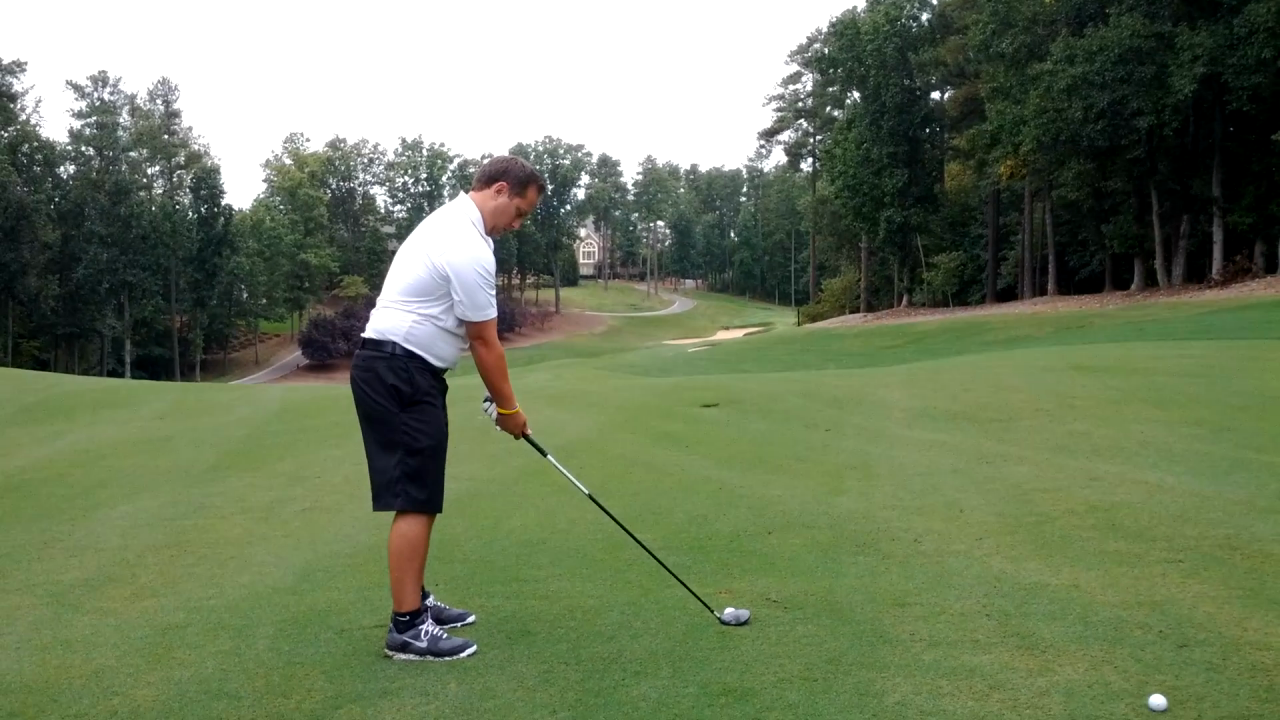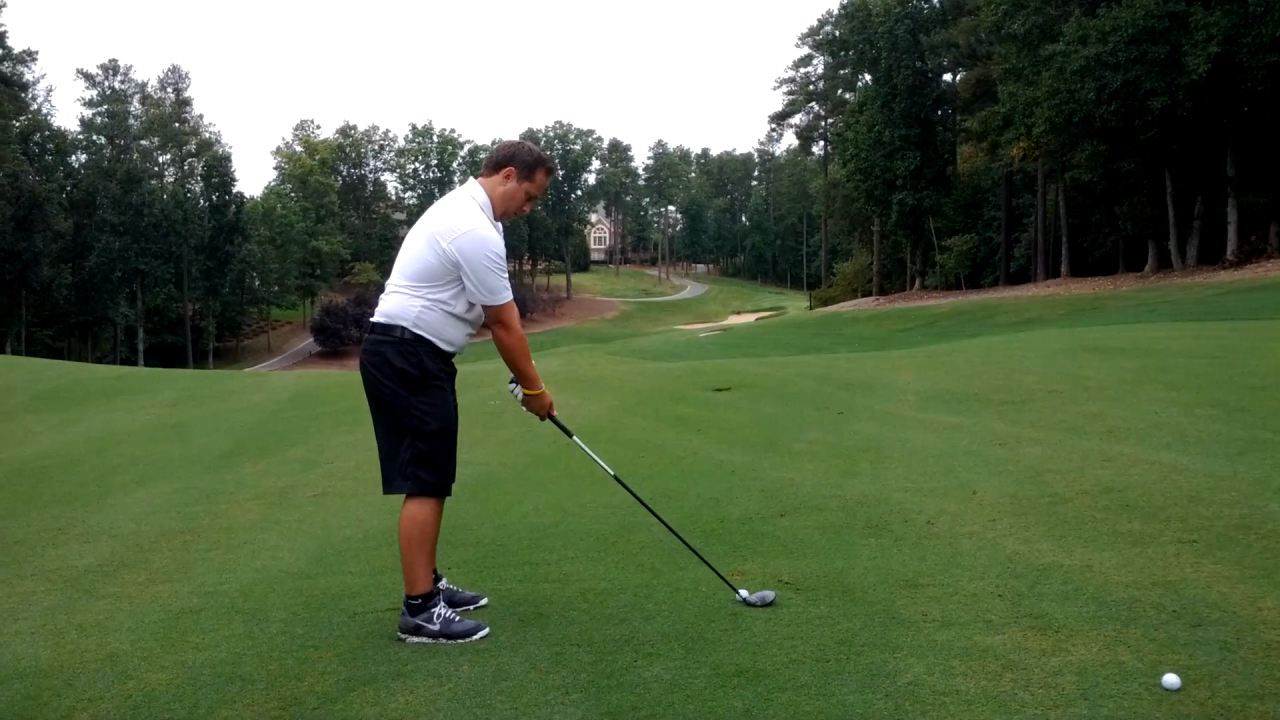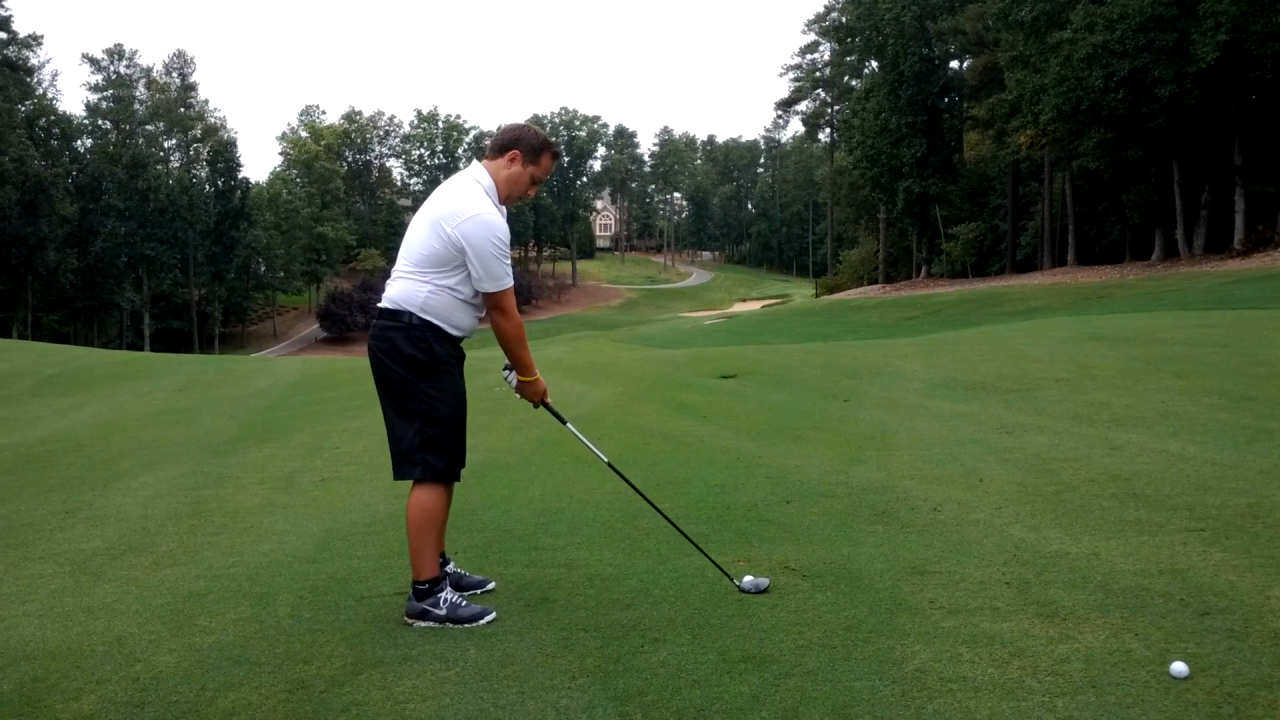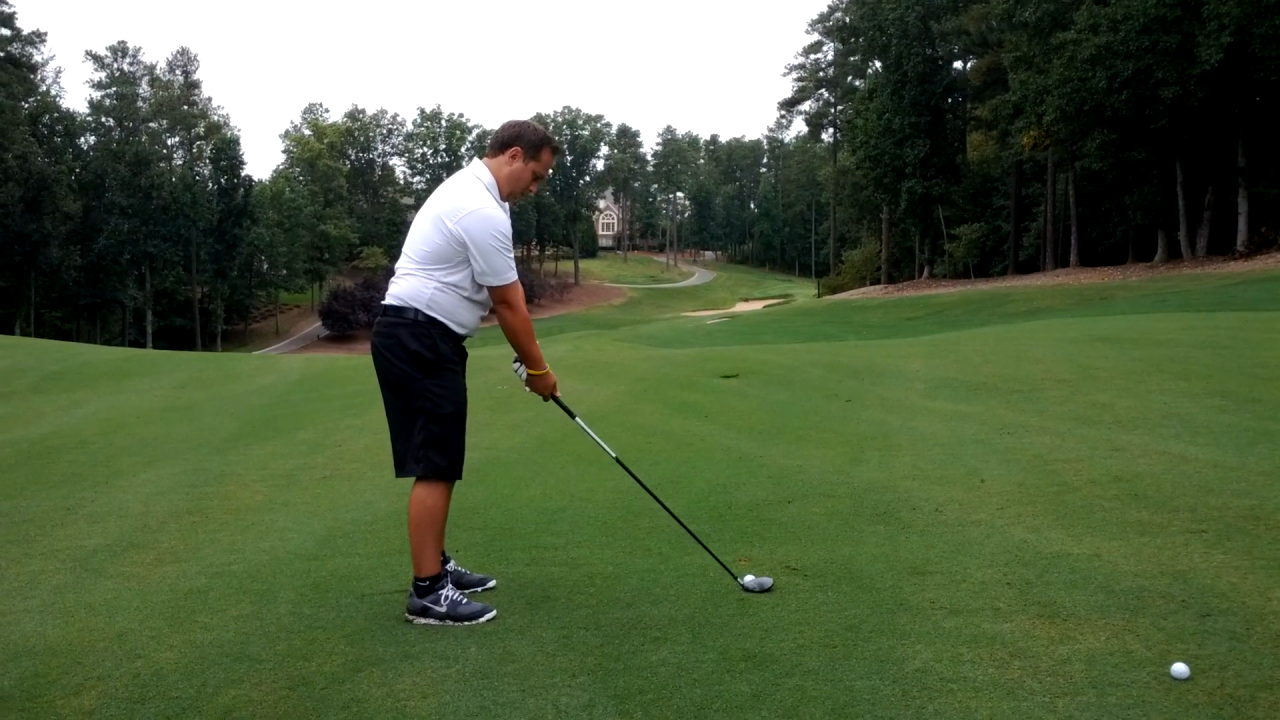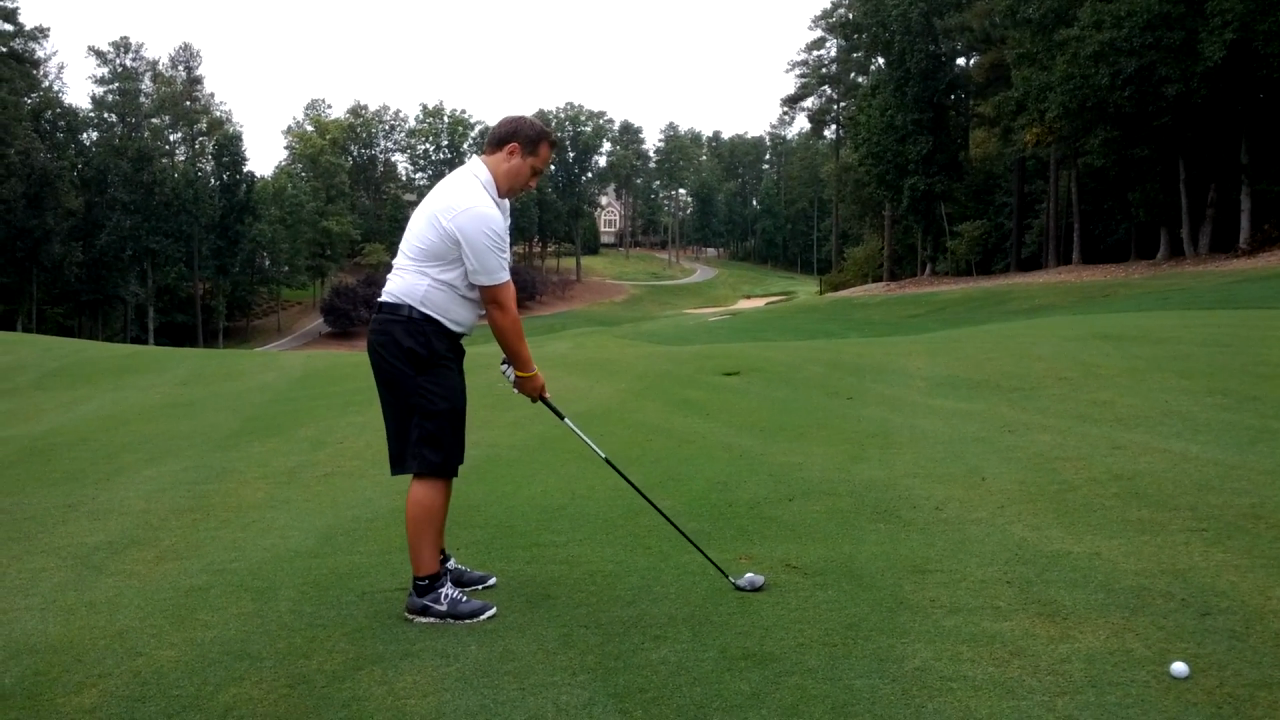
dt=1s
person 1, frame 1
left shoulder: (449, 219)
right shoulder: (469, 249)
right elbow: (485, 342)
right wrist: (509, 408)
left hip: (398, 367)
right hip: (399, 373)
left knee: (420, 493)
right knee: (415, 498)
left ankle: (415, 601)
right ankle: (406, 628)
person 1, frame 2
left shoulder: (461, 206)
right shoulder: (477, 233)
left elbow: (495, 314)
right elbow: (504, 324)
left wrist: (525, 375)
right wrist: (534, 389)
left hip: (408, 352)
right hip: (406, 356)
left knee: (430, 477)
right knee: (424, 481)
left ankle: (427, 584)
right ankle: (419, 611)
person 1, frame 3
left shoulder: (466, 188)
right shoulder: (482, 218)
left elbow: (496, 301)
right elbow: (503, 311)
right wrist: (529, 376)
left hip: (420, 338)
right hip: (414, 343)
left knee: (442, 461)
right knee: (433, 467)
left ankle: (436, 567)
right ankle: (426, 596)
person 1, frame 4
left shoulder: (468, 187)
right shoulder: (483, 212)
left elbow: (501, 294)
right elbow: (509, 304)
left wrist: (527, 358)
right wrist: (538, 369)
left hip: (422, 336)
right hip: (418, 340)
left knee: (440, 461)
right knee: (434, 466)
left ankle: (435, 566)
right ankle: (427, 592)
person 1, frame 5
left shoulder: (474, 187)
right shoulder: (478, 210)
left elbow: (498, 294)
right elbow: (499, 305)
left wrist: (518, 359)
right wrist: (527, 371)
left hip: (423, 335)
right hip: (412, 337)
left knee: (440, 458)
right knee: (432, 463)
left ankle: (437, 565)
right ankle: (427, 592)
